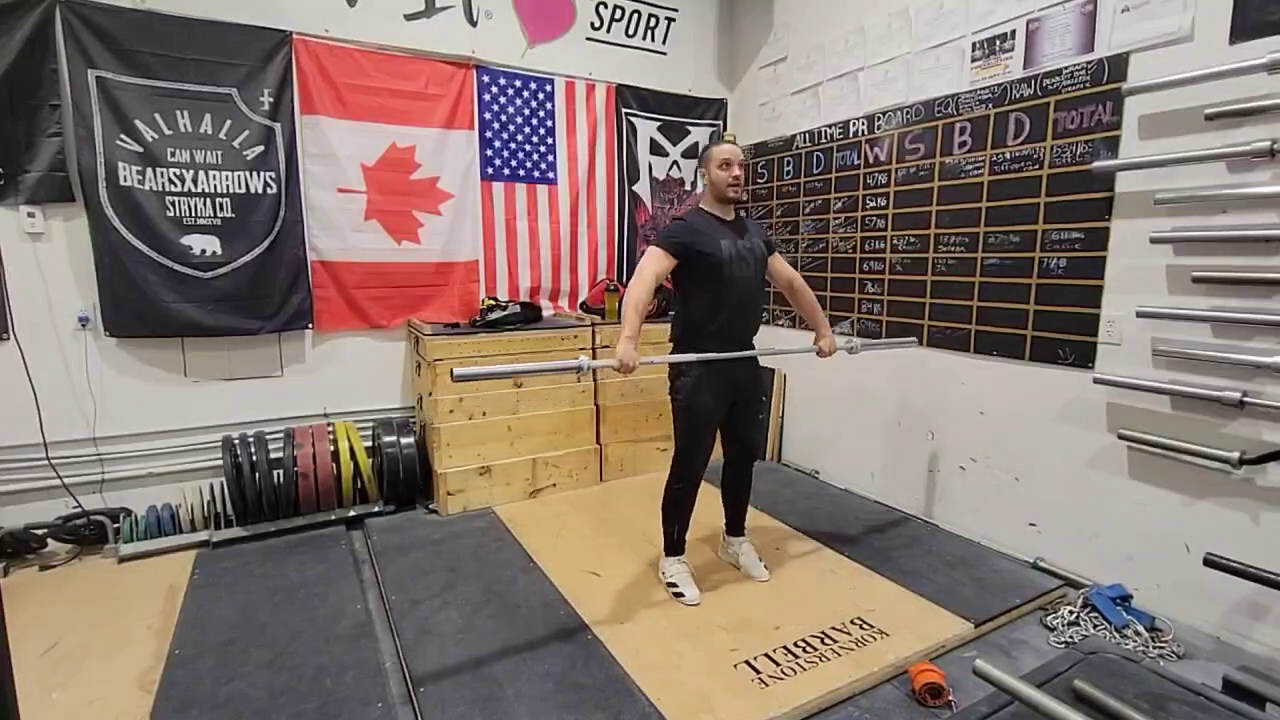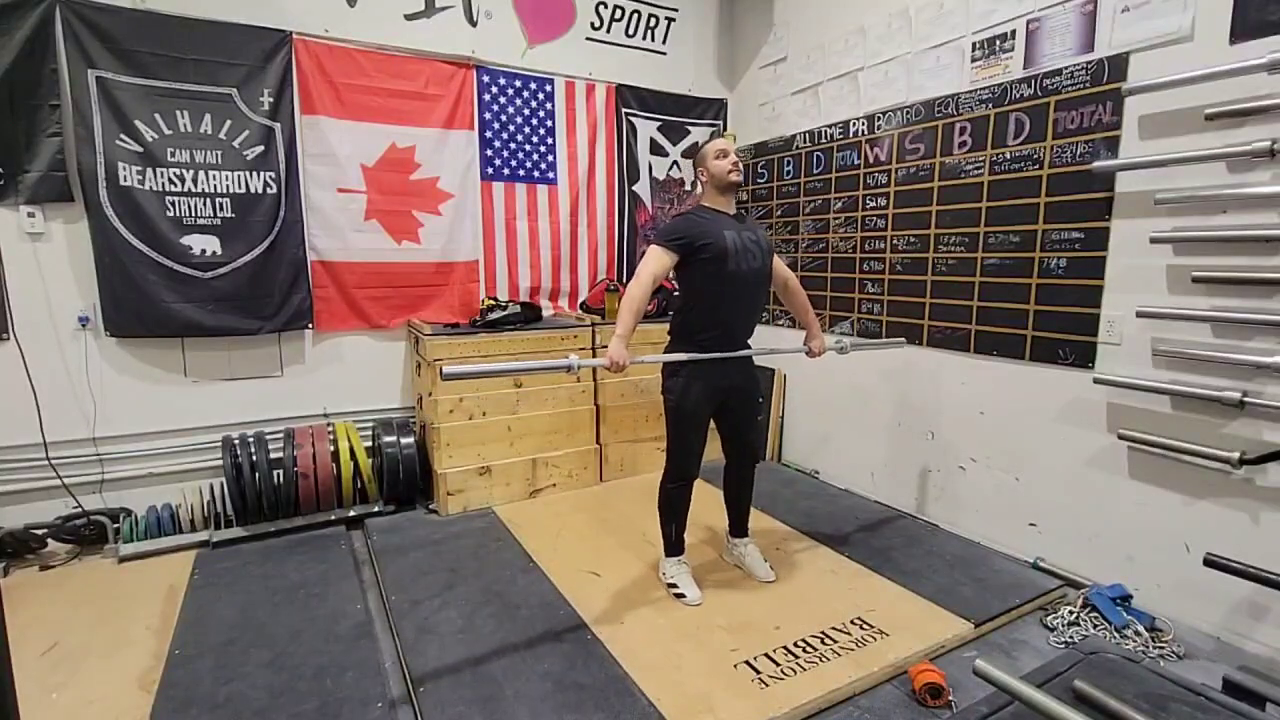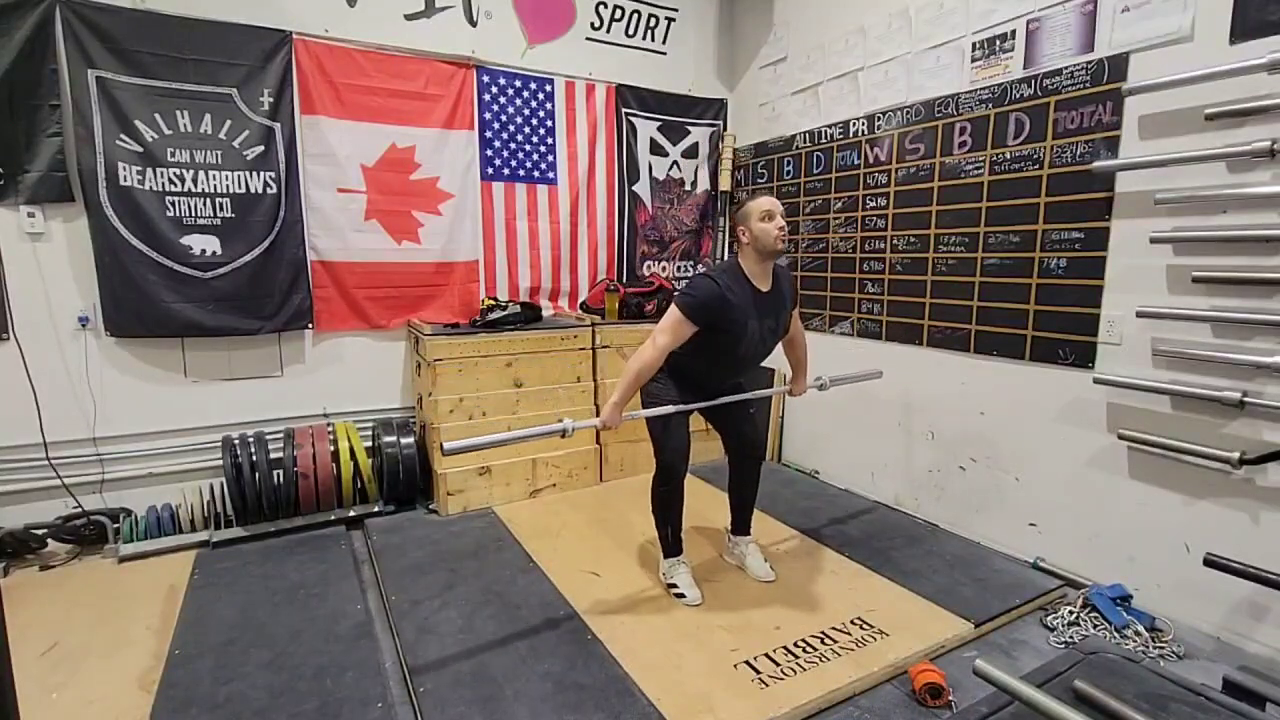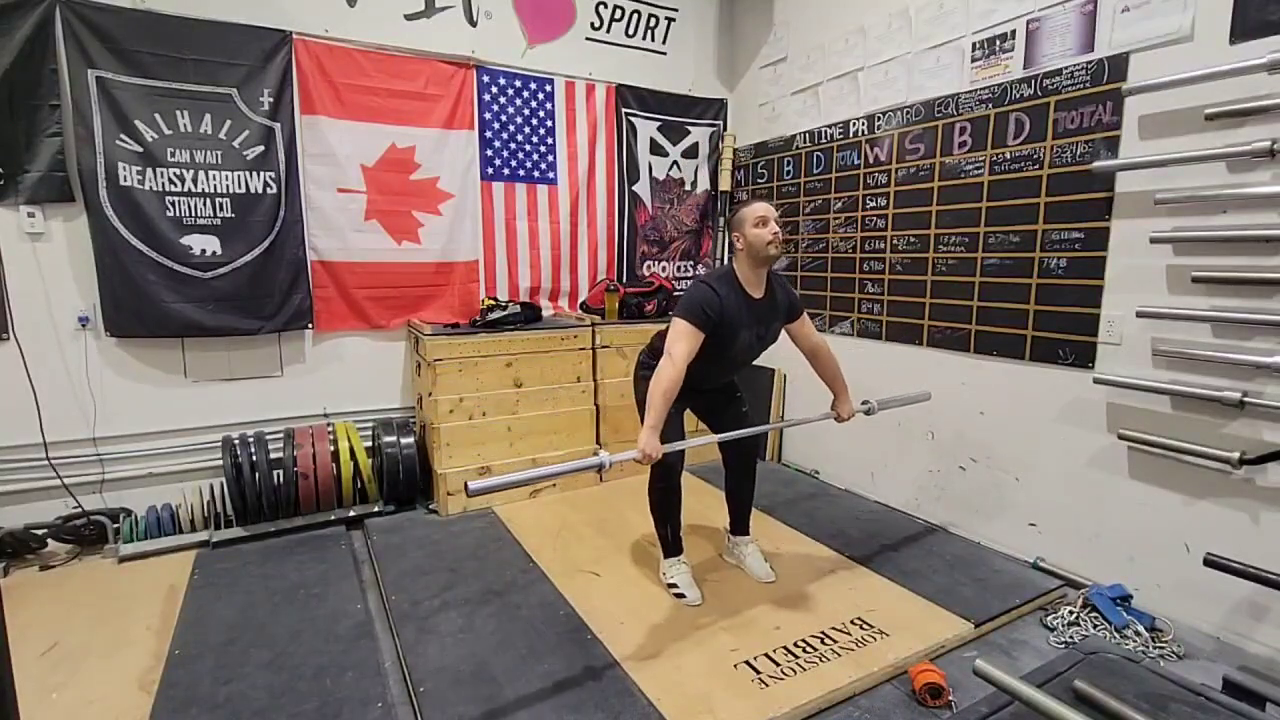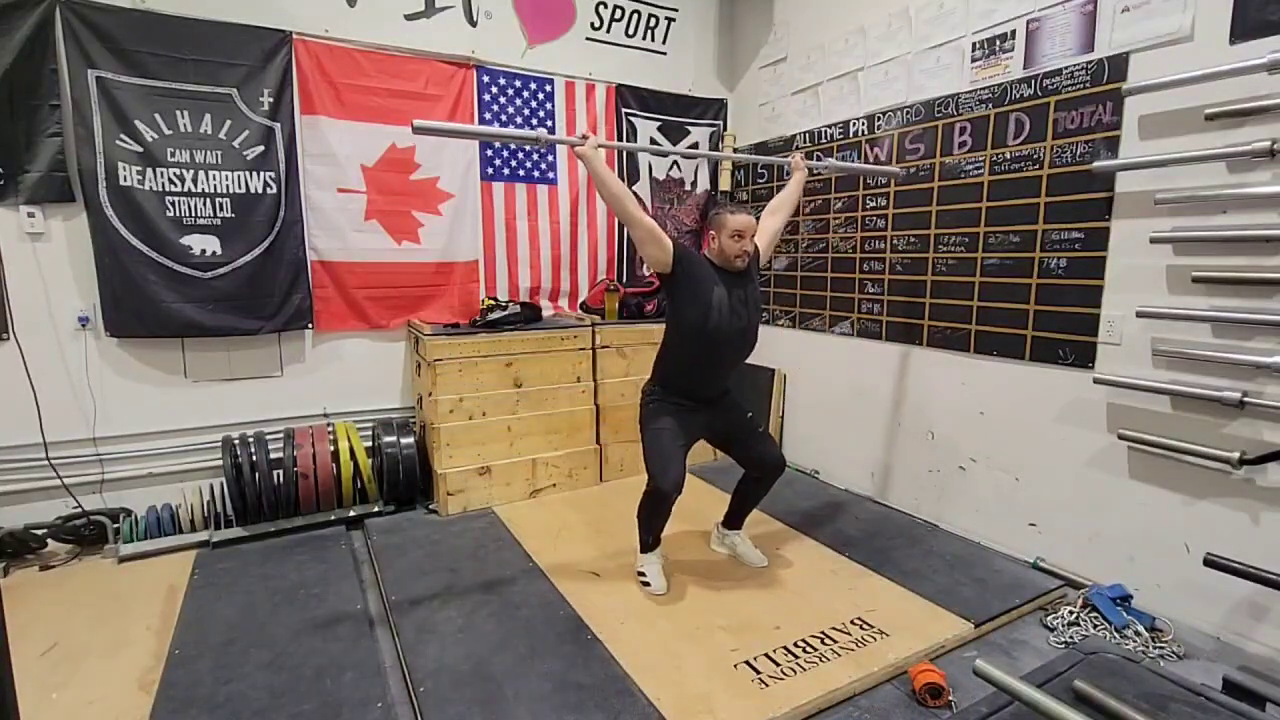
dt=1s
person 1, frame 1
left shoulder: (754, 233)
right shoulder: (686, 230)
left elbow: (790, 281)
right elbow: (643, 280)
left wrist: (822, 330)
right wrist: (628, 340)
left hip: (744, 363)
right hip: (698, 368)
left knee: (744, 455)
right knee: (690, 464)
left ankle: (734, 540)
right ankle: (672, 558)
person 1, frame 2
left shoulder: (754, 229)
right shoulder: (688, 226)
left elbow: (785, 281)
right elbow: (645, 278)
left wrist: (813, 330)
right wrist: (620, 340)
left hip: (738, 363)
right hip: (691, 367)
left knee: (745, 455)
right knee: (683, 466)
left ankle: (738, 541)
right ankle: (673, 559)
person 1, frame 3
left shoulder: (784, 284)
right shoulder: (715, 288)
left elbow: (793, 333)
right elbow: (657, 345)
left wrist: (800, 376)
right wrist: (616, 404)
left hip: (723, 382)
right hip: (672, 381)
left knee: (750, 449)
right knee: (673, 463)
left ankle: (739, 541)
right ankle: (672, 560)
person 1, frame 4
left shoulder: (781, 294)
right shoulder: (710, 294)
left elbow: (814, 346)
right elbow: (674, 360)
left wrist: (841, 396)
right wrist: (650, 433)
left hip: (716, 380)
right hip: (663, 375)
left knee: (744, 449)
right knee: (669, 461)
left ankle: (738, 540)
right ankle: (672, 560)
person 1, frame 5
left shoulder: (750, 266)
right shoulder: (684, 268)
left elbow: (776, 215)
right elbow: (634, 215)
left wrist: (799, 174)
right wrist: (590, 158)
left hip: (720, 400)
right hip: (669, 403)
left knee: (769, 462)
right knee: (666, 483)
left ankle: (728, 532)
right ankle: (648, 553)
